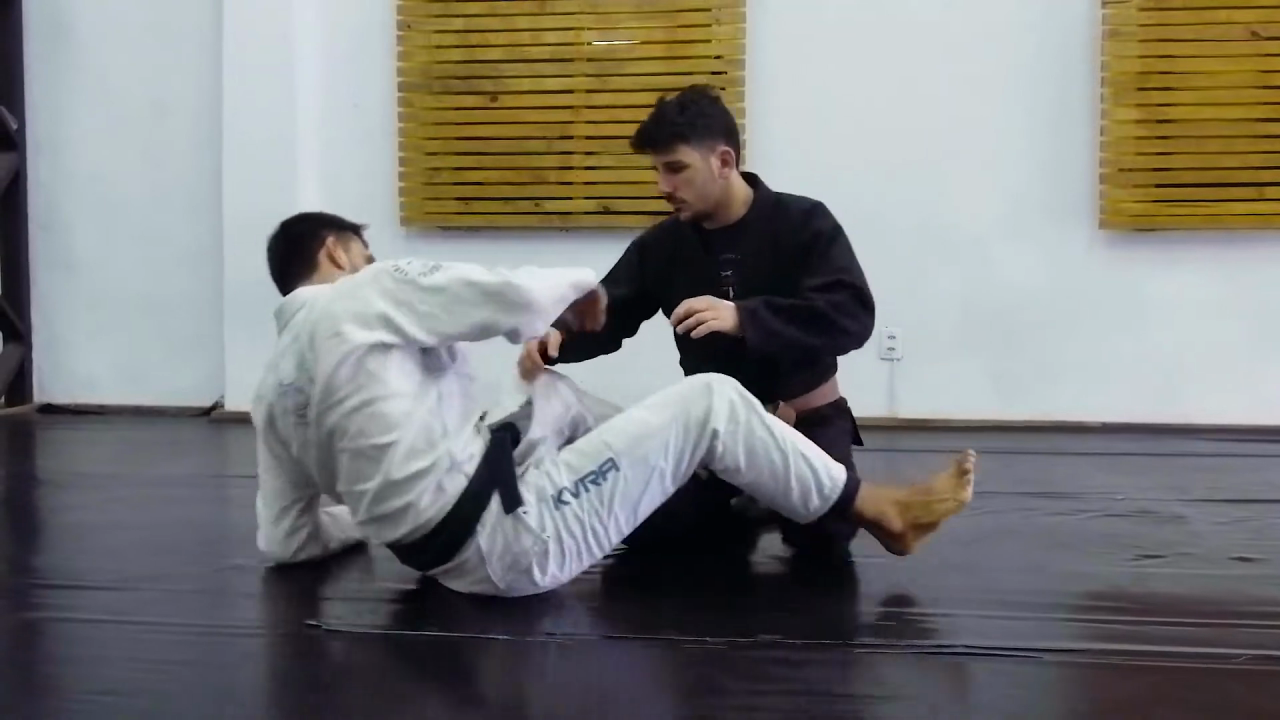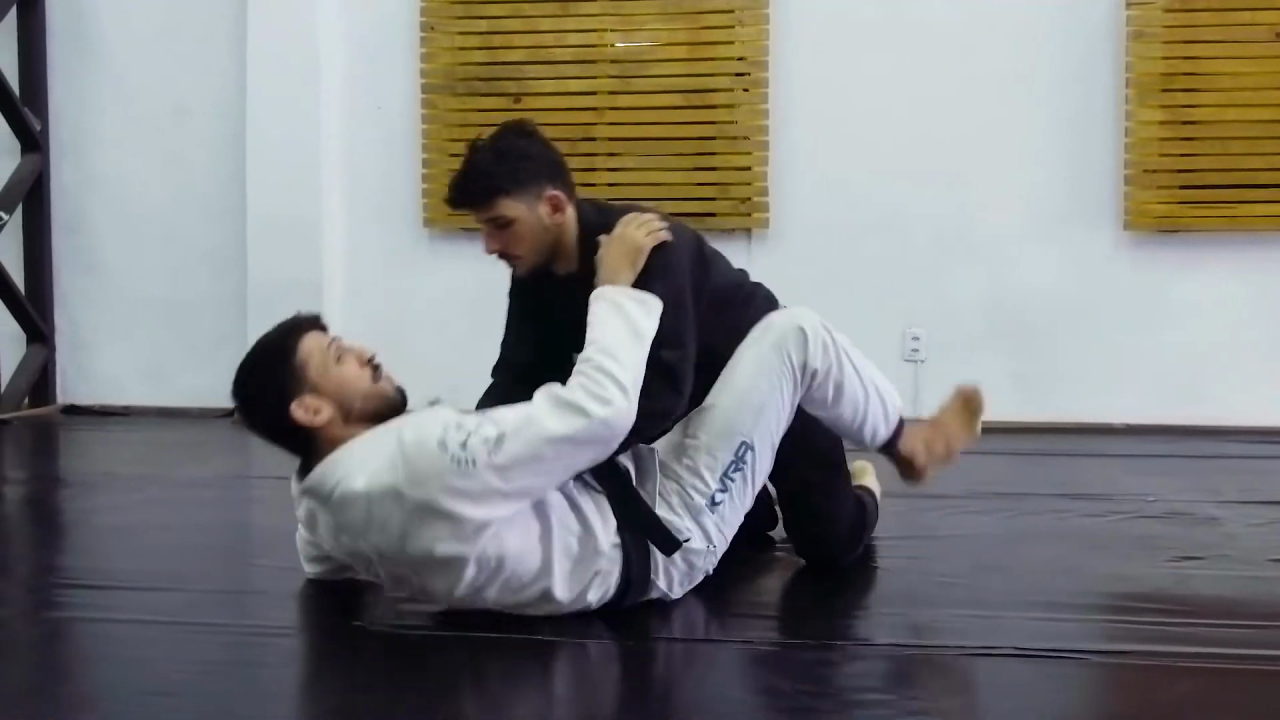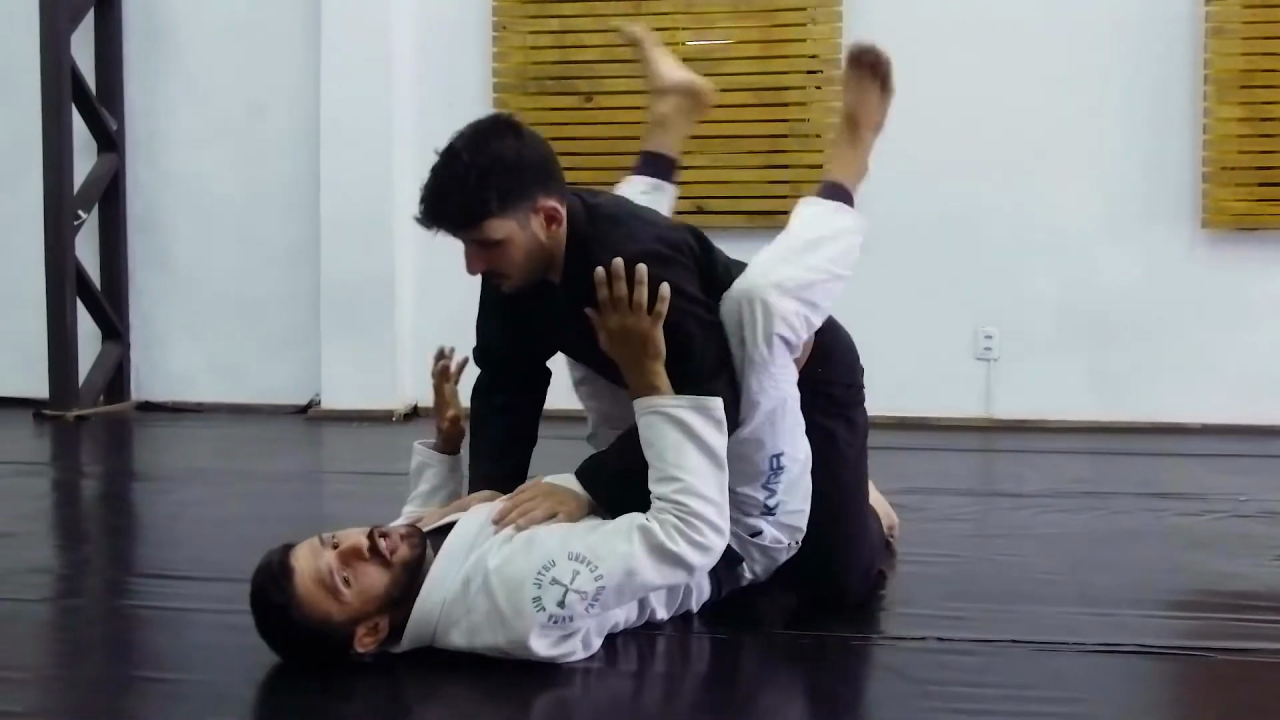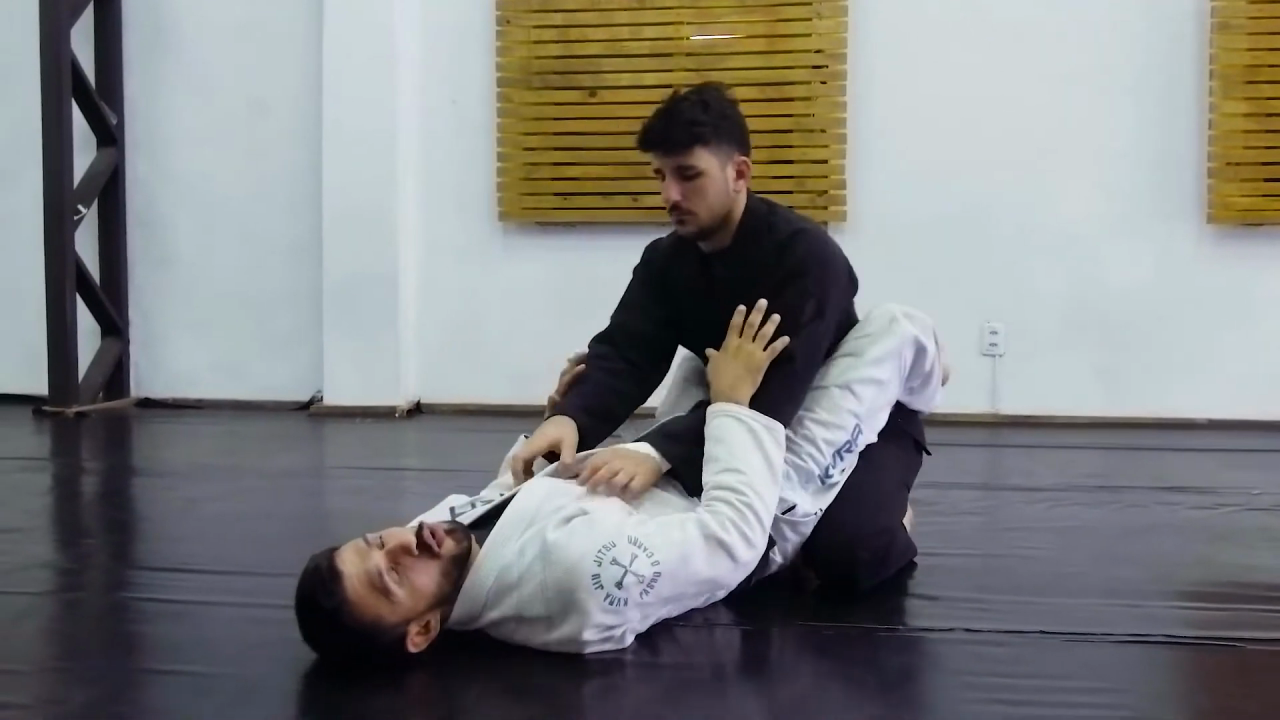
dt=1s
person 1, frame 1
left shoulder: (273, 390)
right shoulder: (369, 292)
left elbow: (280, 542)
right elbow: (518, 297)
right wrist: (582, 285)
left hip: (451, 557)
right hip: (512, 542)
left knee: (554, 395)
right knee: (710, 402)
left ankle: (683, 489)
right ankle: (883, 513)
person 1, frame 2
left shoulder: (327, 518)
right shoulder: (415, 467)
left elbow: (315, 565)
right elbow: (601, 410)
right wrist: (617, 279)
left hip: (598, 505)
right hip: (656, 541)
right knee: (793, 331)
right ankle: (906, 442)
person 1, frame 3
left shoulder: (414, 575)
right shoulder: (516, 596)
right elbow: (690, 542)
left wrist: (443, 441)
right wrist: (651, 385)
left hip: (623, 503)
right hip: (733, 538)
right knee: (758, 302)
right ankle: (841, 176)
person 1, frame 4
left shoulder: (442, 528)
right shoulder: (571, 575)
right elbow: (733, 538)
right wrist: (734, 399)
left hip: (675, 474)
right hip: (763, 514)
right knee: (894, 328)
right ankle: (917, 378)
person 2, frame 1
left shoulder: (805, 225)
right shoulder: (665, 241)
left elbow: (853, 316)
right elbow: (609, 310)
left wrist: (744, 318)
right wrist: (558, 336)
left hip: (806, 419)
left knee: (822, 532)
right ankle: (741, 503)
person 2, frame 2
left shoulder: (645, 250)
right shoulder: (536, 276)
left elbow: (658, 392)
right elbow: (520, 380)
right hip: (698, 398)
left knee: (831, 543)
left ankle: (852, 482)
right ankle: (752, 499)
person 2, frame 3
left shoulder: (641, 260)
right shoulder: (516, 260)
right elbow: (508, 382)
left wrist: (587, 487)
right wrist: (488, 492)
left hip: (801, 375)
right hip: (688, 387)
left knee: (835, 582)
left ankle: (860, 506)
person 2, frame 4
left shoulder: (805, 253)
right shoulder: (665, 260)
left elbow: (776, 387)
right elbow: (626, 356)
left wrist: (658, 453)
right wrist: (568, 418)
left knee: (845, 553)
left ankle: (886, 519)
